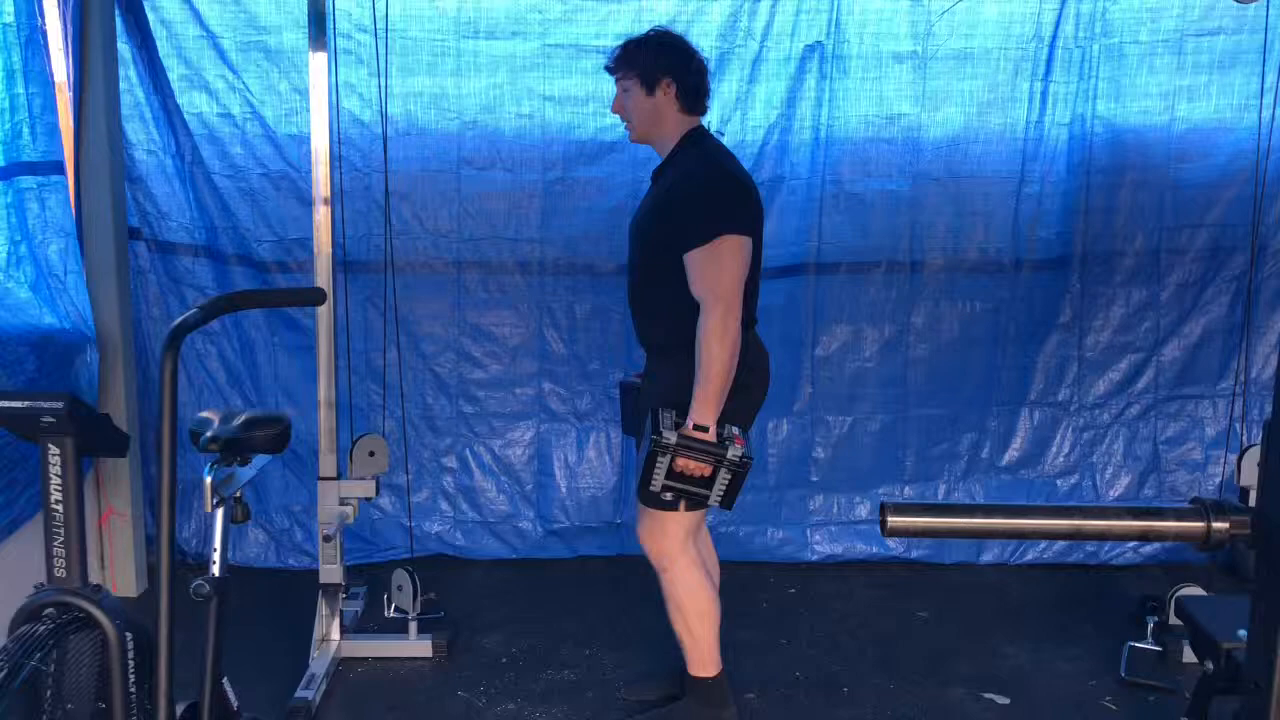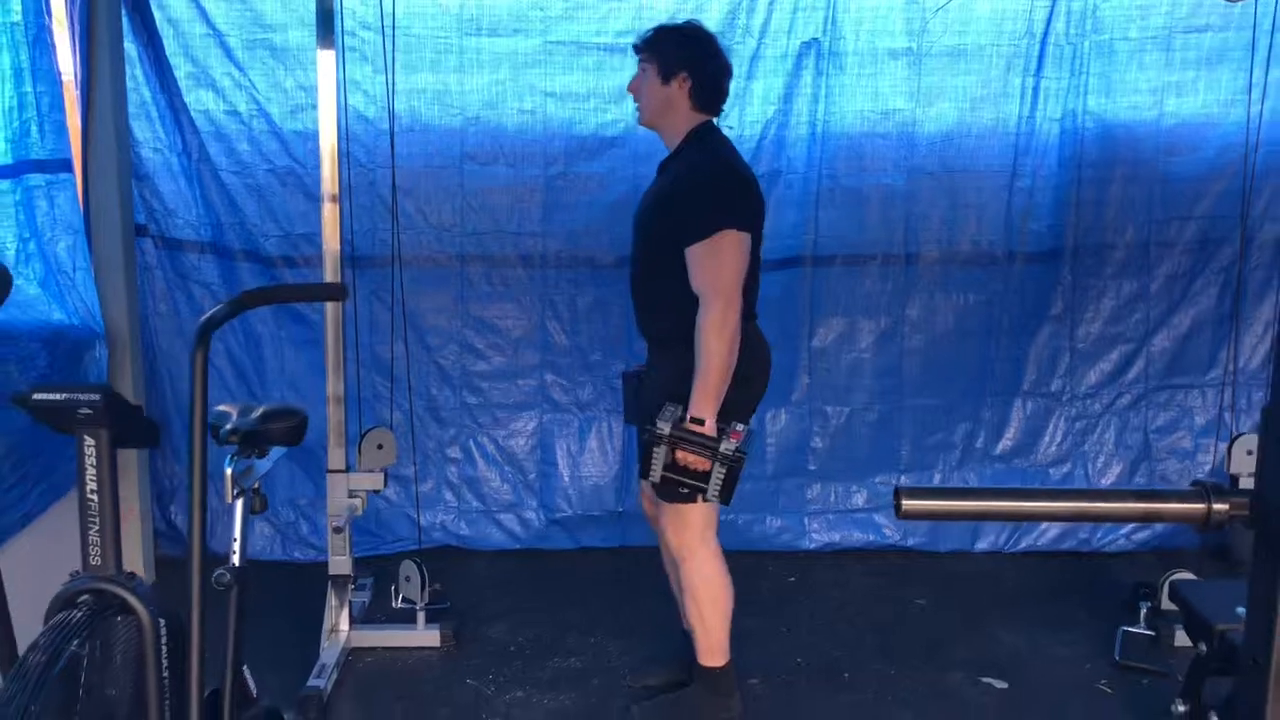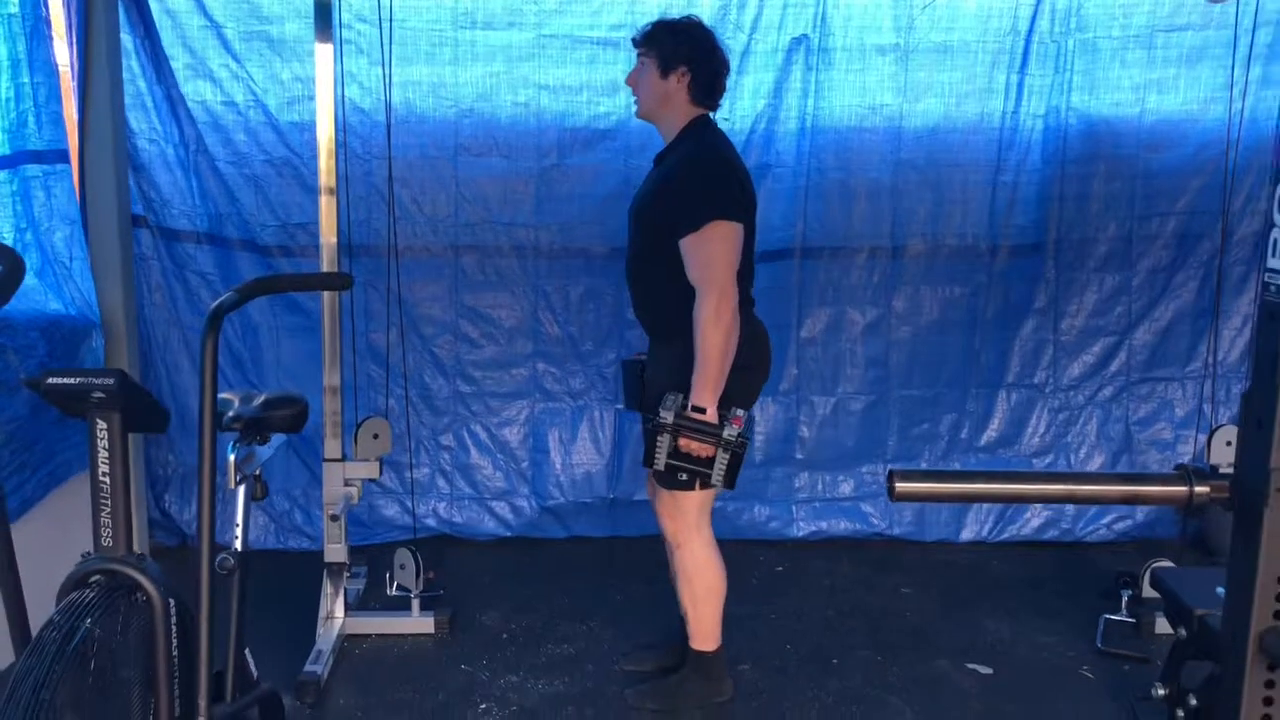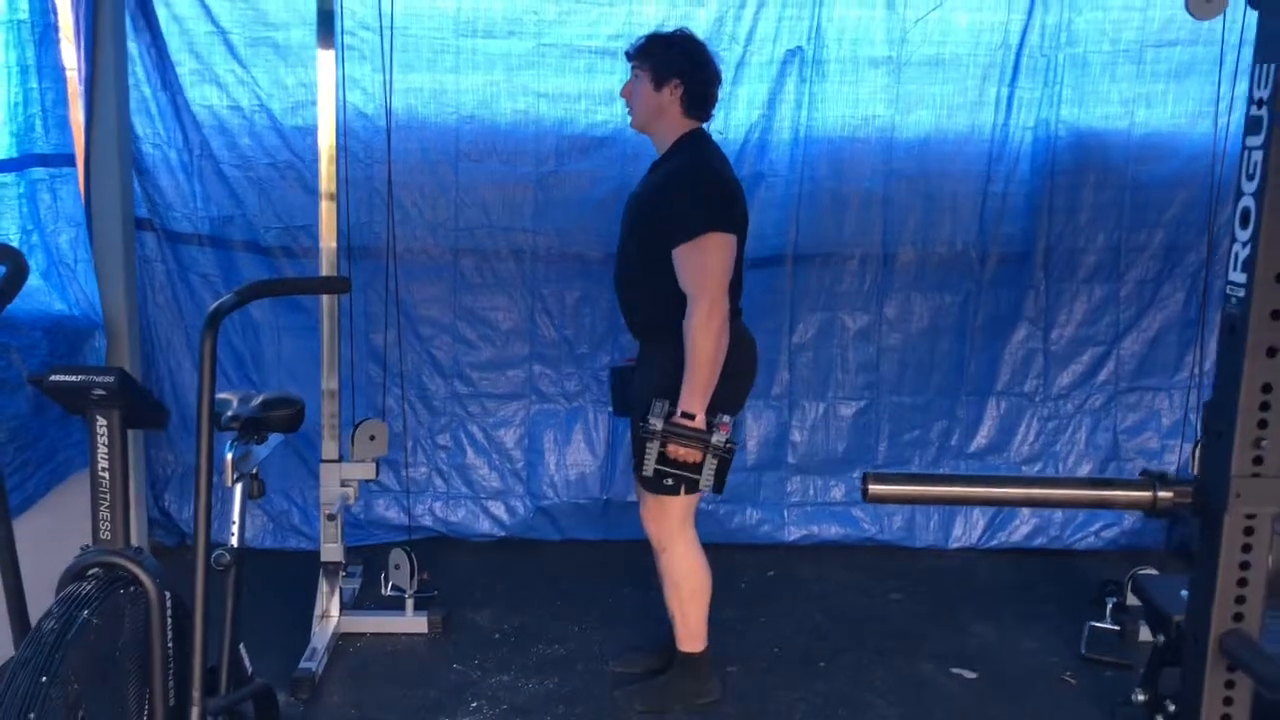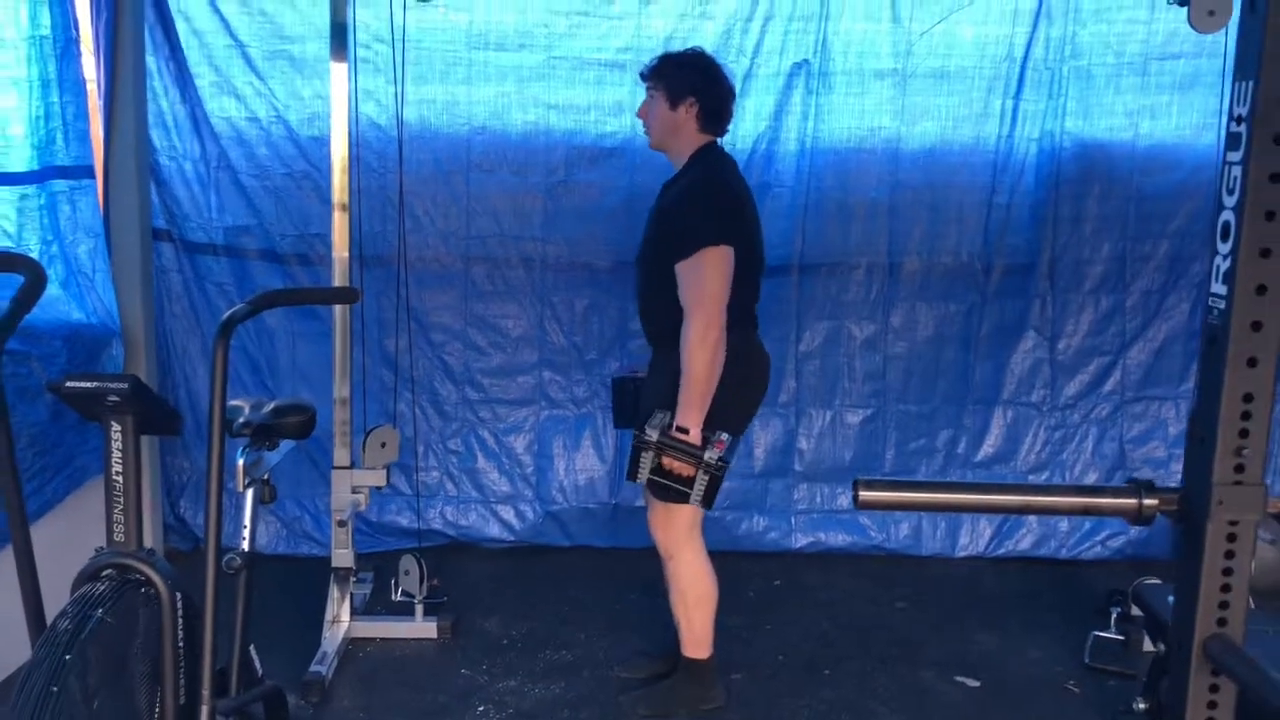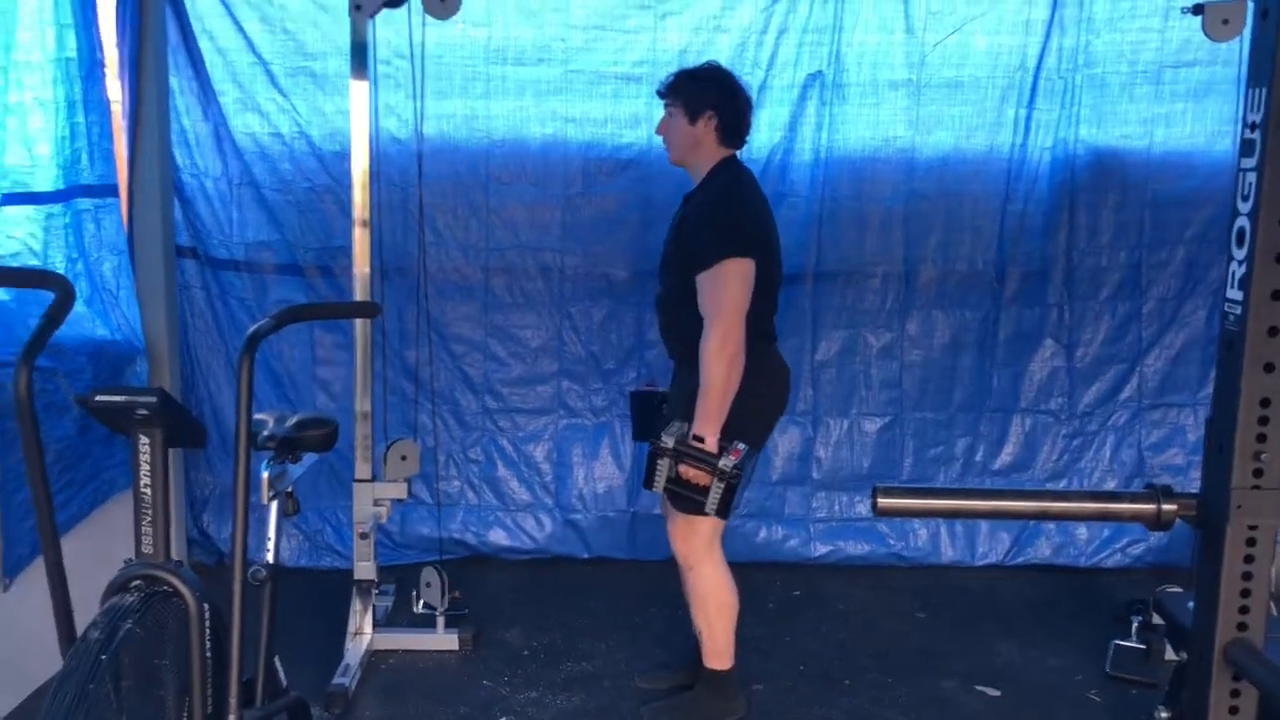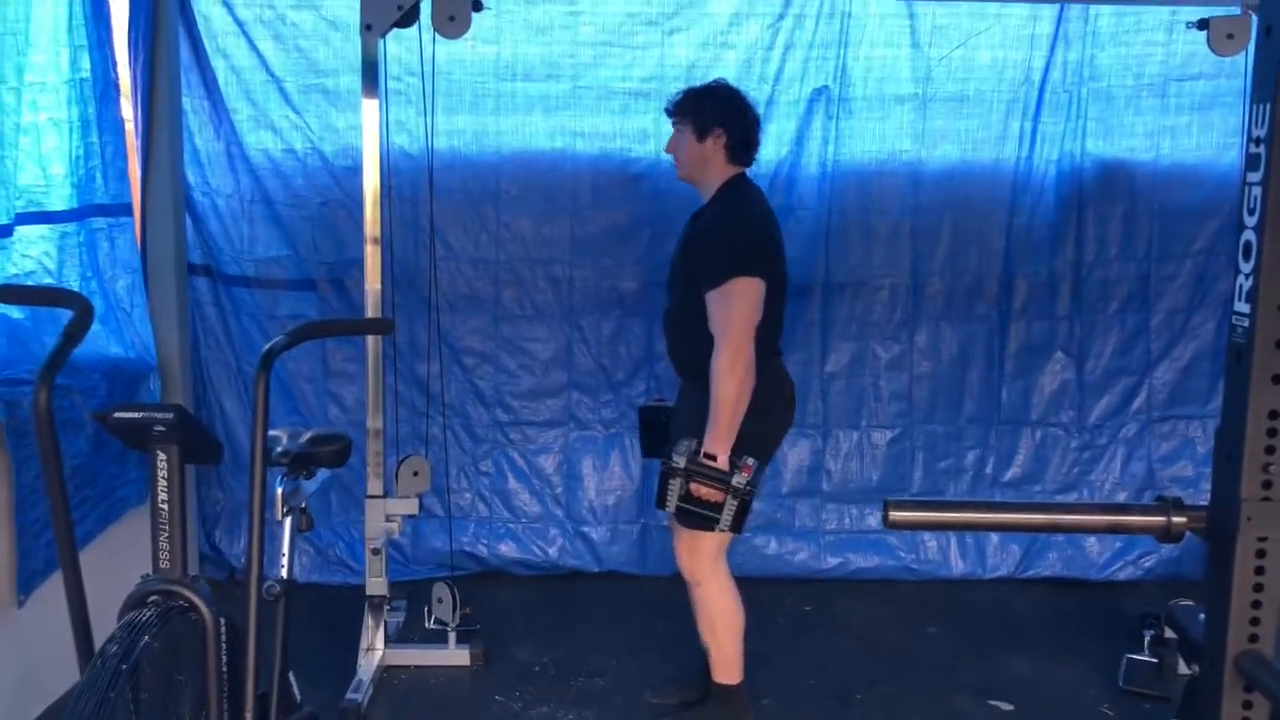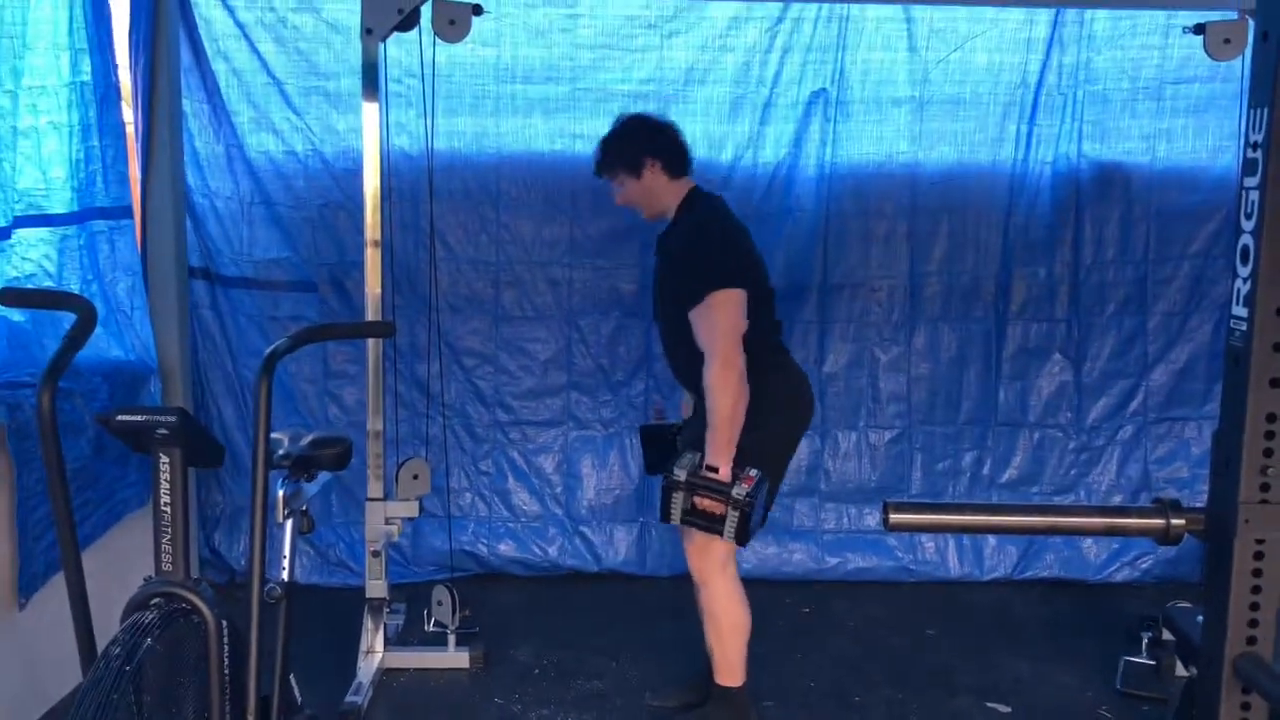
dt=0.4s
person 1, frame 1
left shoulder: (709, 180)
right shoulder: (681, 170)
left elbow: (722, 310)
left wrist: (703, 420)
left hip: (706, 380)
right hip: (680, 372)
left knee: (664, 537)
right knee: (682, 529)
person 1, frame 2
left shoulder: (712, 174)
right shoulder: (685, 164)
left elbow: (720, 306)
left wrist: (702, 413)
left hip: (707, 372)
right hip: (676, 364)
left knee: (688, 530)
right knee: (662, 511)
right ankle: (698, 654)
person 1, frame 3
left shoulder: (703, 165)
right shoulder: (682, 156)
left elbow: (717, 295)
left wrist: (705, 400)
left hip: (707, 361)
right hip: (679, 354)
left knee: (682, 517)
right knee: (670, 504)
left ankle: (706, 669)
right ankle: (692, 640)
person 1, frame 4
left shoulder: (695, 177)
right shoulder: (676, 166)
left elbow: (709, 304)
left wrist: (693, 408)
left hip: (694, 367)
right hip: (667, 358)
left knee: (666, 519)
right knee: (660, 509)
right ankle: (681, 642)
person 1, frame 5
left shoulder: (702, 192)
right shoulder: (702, 180)
left elbow: (706, 320)
left wrist: (688, 421)
right wrist: (663, 388)
left hip: (709, 377)
right hip: (688, 368)
left knee: (673, 525)
right knee: (666, 514)
right ankle: (686, 648)
person 1, frame 6
left shoulder: (723, 204)
right shoulder: (719, 194)
left elbow: (725, 330)
left wrist: (705, 430)
right wrist: (686, 403)
left hip: (730, 391)
right hip: (711, 383)
left knee: (693, 538)
right knee: (684, 524)
right ankle: (707, 659)
person 1, frame 7
left shoulder: (734, 221)
right shoulder: (723, 212)
left elbow: (736, 348)
left wrist: (716, 448)
right wrist: (694, 419)
left hip: (735, 409)
right hip: (711, 398)
left knee: (699, 552)
right knee: (692, 541)
person 1, frame 8
left shoulder: (700, 236)
right shoulder: (694, 225)
left elbow: (725, 360)
left wrist: (717, 462)
right wrist: (691, 424)
left hip: (761, 408)
right hip: (749, 403)
left knee: (708, 552)
right knee: (702, 542)
